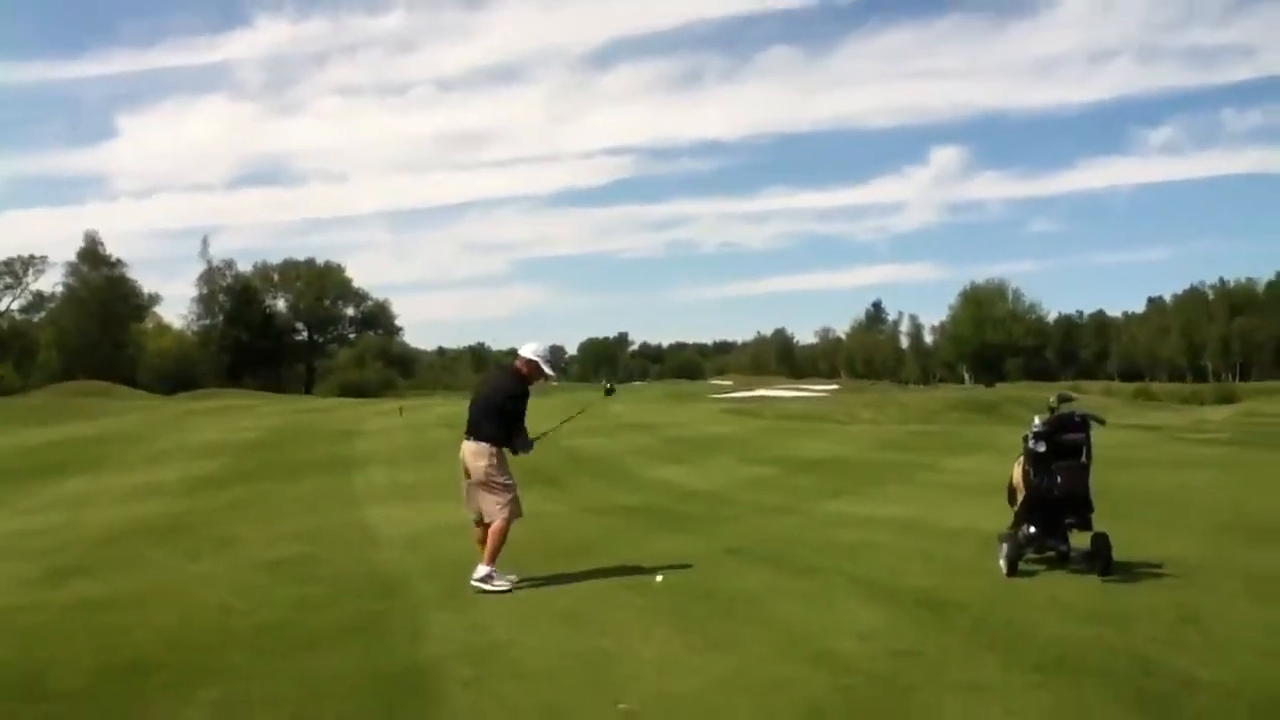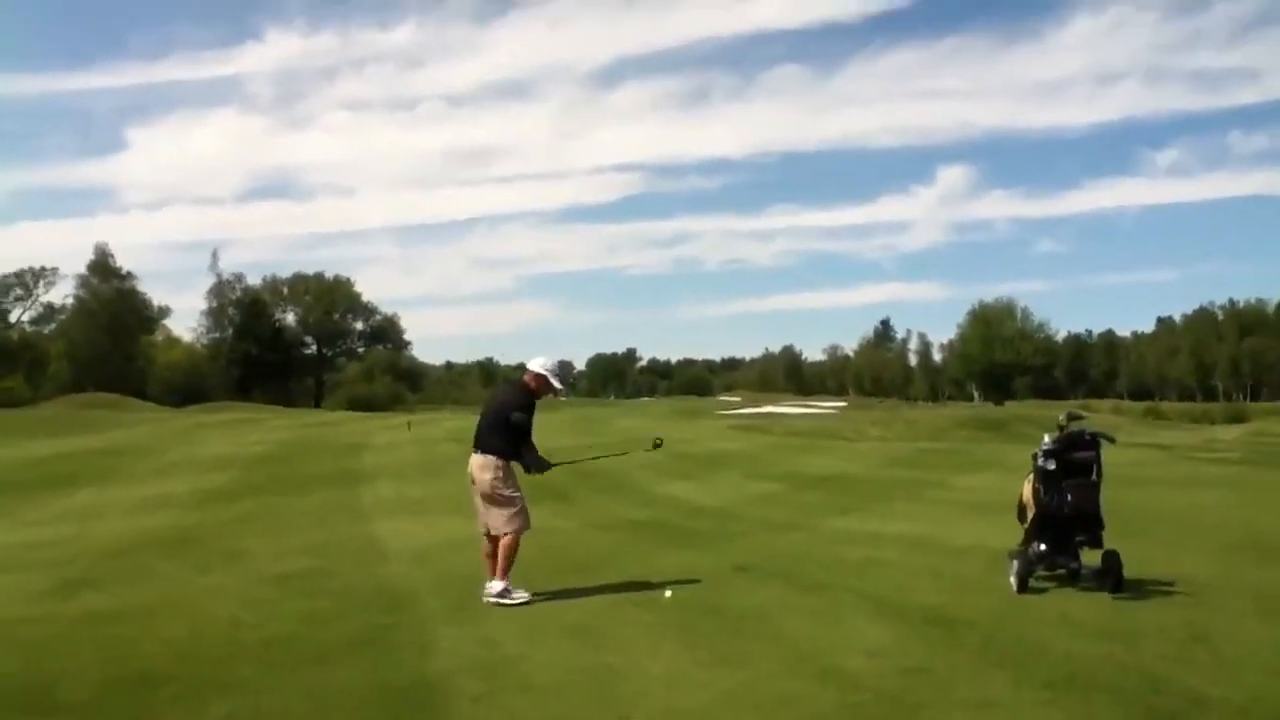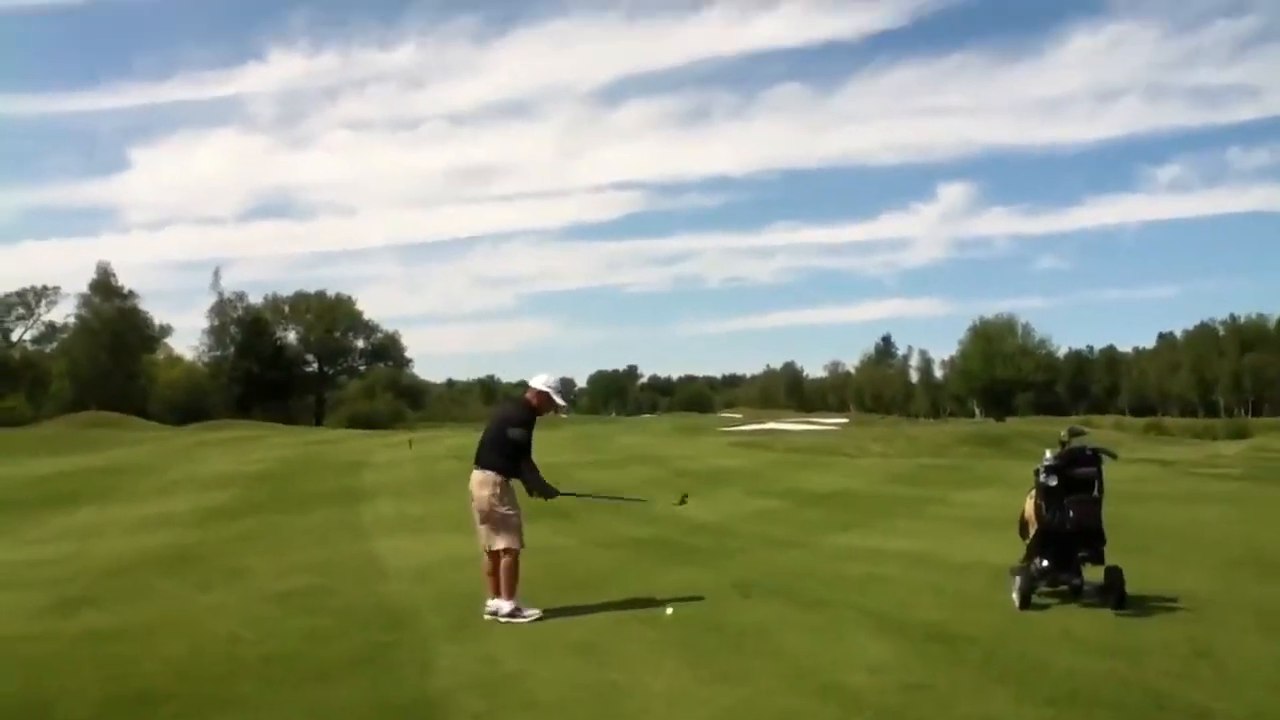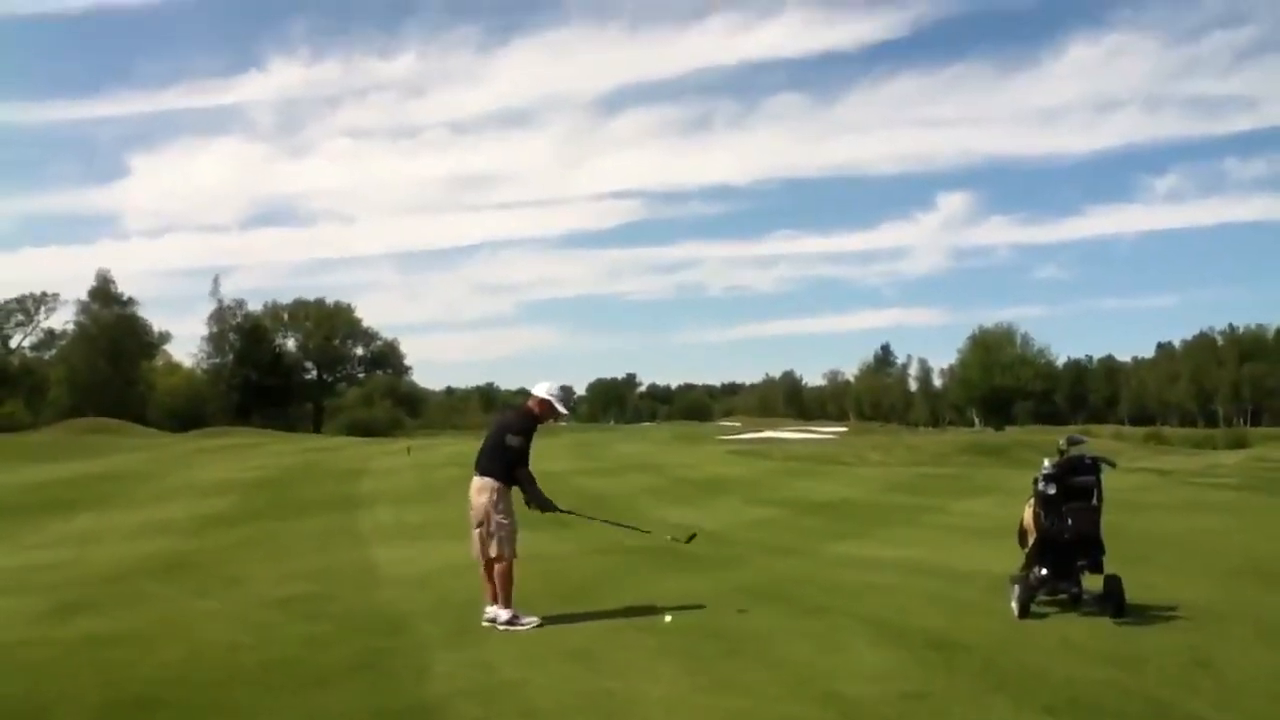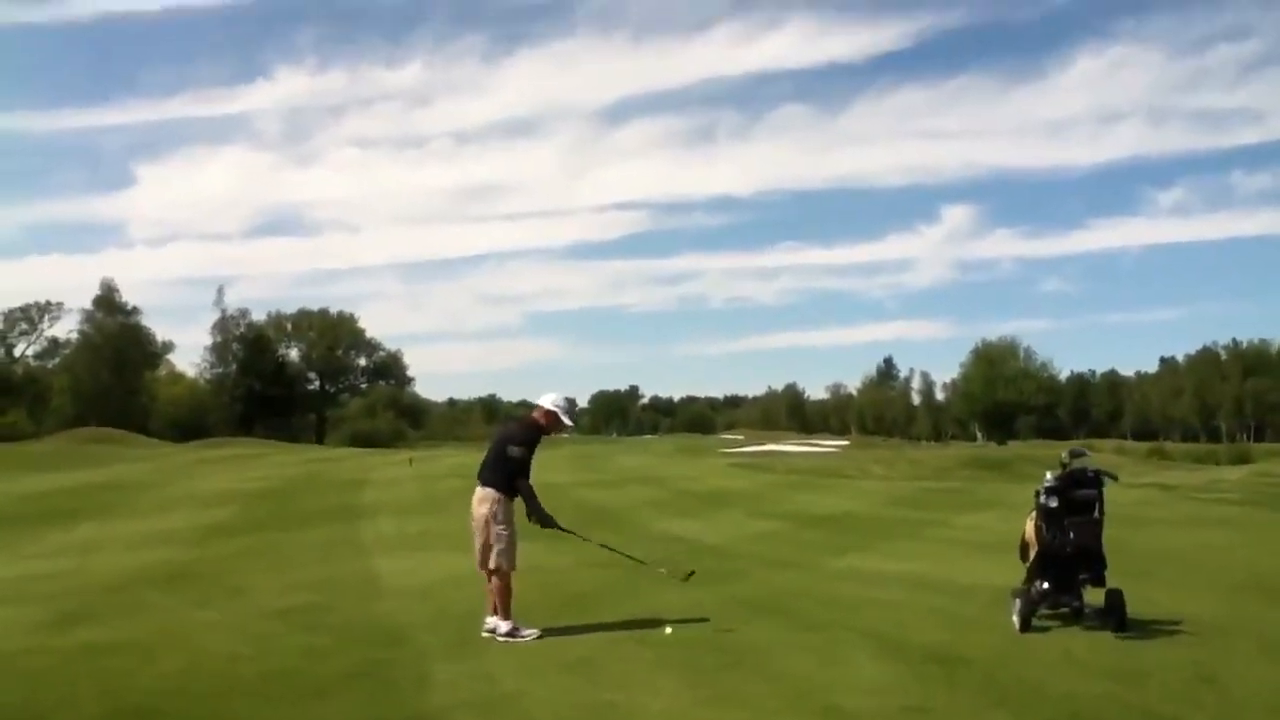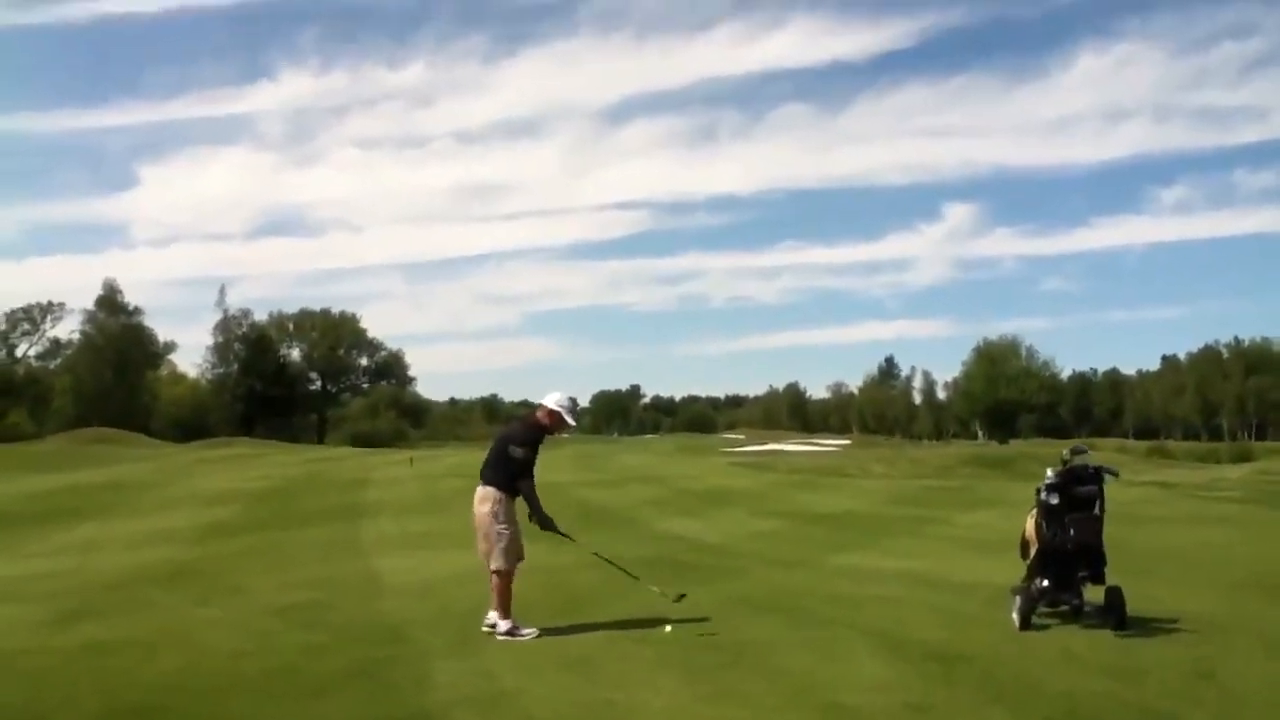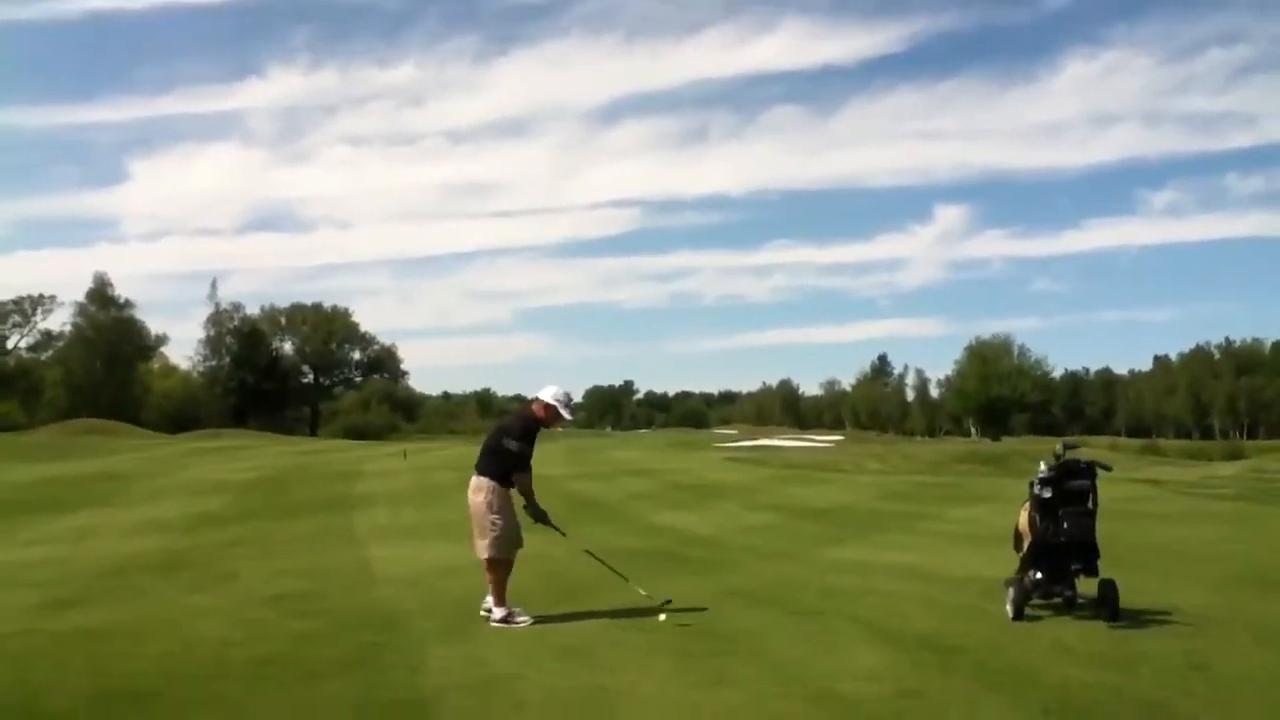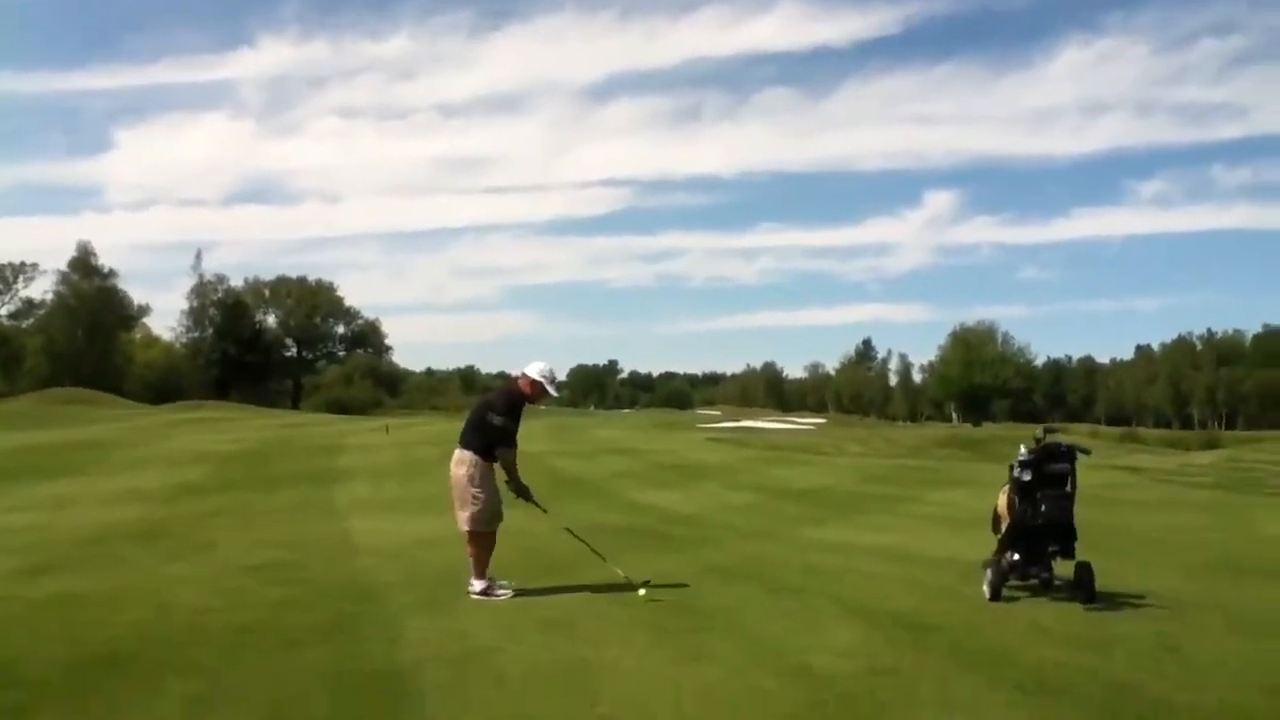
dt=0.1s
person 1, frame 1
left shoulder: (494, 376)
right shoulder: (516, 387)
right elbow: (517, 431)
left wrist: (516, 442)
right wrist: (524, 444)
left hip: (470, 447)
right hip: (487, 451)
left knee: (484, 515)
right knee: (504, 512)
left ankle: (487, 568)
right ankle: (484, 570)
person 1, frame 2
left shoulder: (507, 391)
right shoulder: (522, 399)
right elbow: (523, 441)
left wrist: (528, 461)
right wrist: (537, 462)
left hip: (481, 461)
right hip: (495, 465)
left knee: (492, 529)
right knee: (512, 526)
left ankle: (492, 584)
right ankle: (500, 585)
person 1, frame 3
left shoulder: (510, 408)
right shoulder: (522, 416)
right elbow: (522, 458)
left wrist: (530, 482)
right wrist: (539, 484)
left hip: (482, 478)
right hip: (494, 481)
left knee: (493, 547)
right knee: (509, 545)
left ankle: (494, 602)
right ankle: (508, 605)
person 1, frame 4
left shoulder: (516, 418)
right shoulder: (521, 422)
right elbow: (519, 467)
left wrist: (530, 495)
right wrist: (538, 496)
left hip: (487, 485)
right hip: (492, 488)
left knee: (491, 553)
right knee: (502, 553)
left ankle: (492, 609)
right ankle: (506, 613)
person 1, frame 5
left shoulder: (521, 429)
right shoulder: (524, 434)
right elbow: (519, 478)
left wrist: (532, 508)
right wrist: (538, 510)
left hip: (490, 496)
right hip: (494, 499)
left knee: (494, 564)
right knee: (502, 565)
left ankle: (492, 620)
right ankle: (505, 625)
person 1, frame 6
left shoulder: (529, 431)
right shoulder: (525, 433)
left elbow: (524, 477)
right elbow: (522, 479)
left wrist: (536, 511)
right wrist: (539, 512)
left hip: (499, 497)
right hip: (495, 498)
left knee: (507, 560)
right knee: (503, 562)
left ankle: (494, 615)
right ankle: (504, 623)
person 1, frame 7
left shoulder: (525, 423)
right shoulder: (519, 426)
left elbow: (521, 469)
right elbow: (517, 472)
left wrist: (531, 503)
right wrist: (533, 505)
left hip: (495, 487)
right hip: (489, 488)
left knee: (507, 548)
right knee: (497, 551)
left ankle: (493, 600)
right ankle: (499, 611)
person 1, frame 8
left shoulder: (512, 399)
right shoulder: (505, 401)
left elbow: (507, 444)
right elbow: (501, 447)
left wrist: (514, 480)
right wrist: (516, 481)
left hip: (480, 462)
right hip: (471, 462)
left knee: (490, 521)
right knee: (478, 524)
left ankle: (482, 576)
right ankle: (479, 583)
